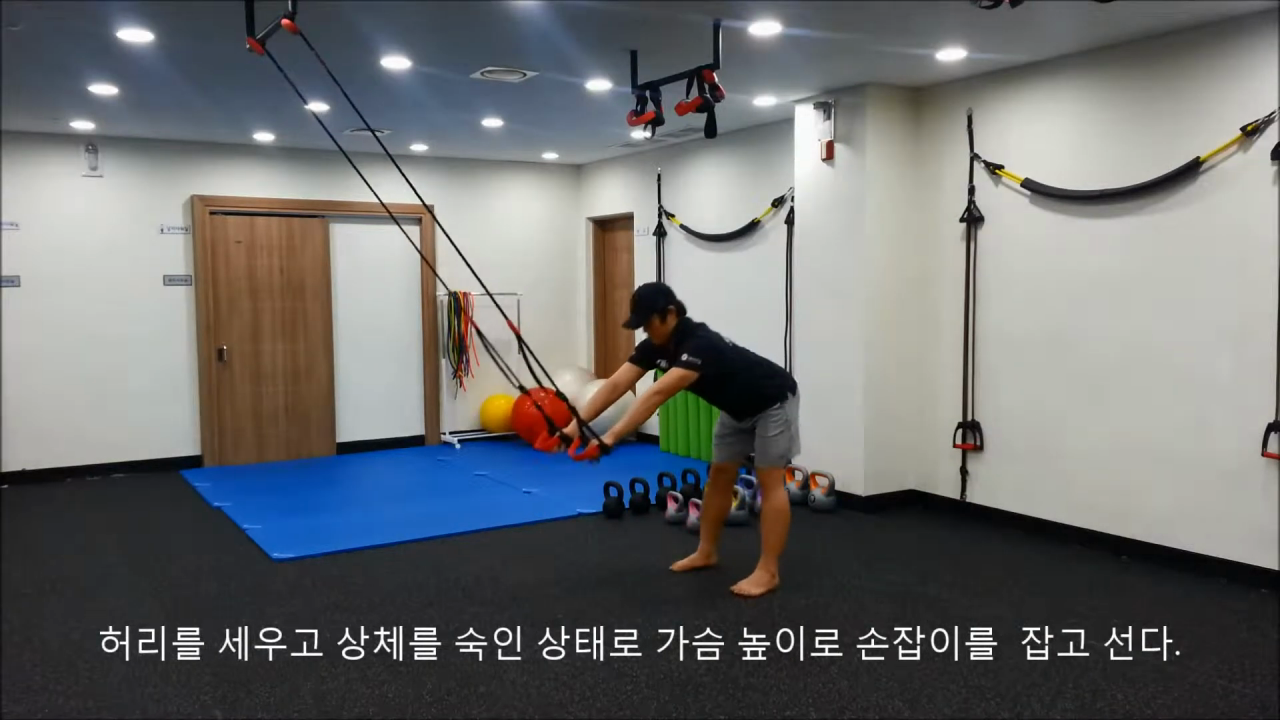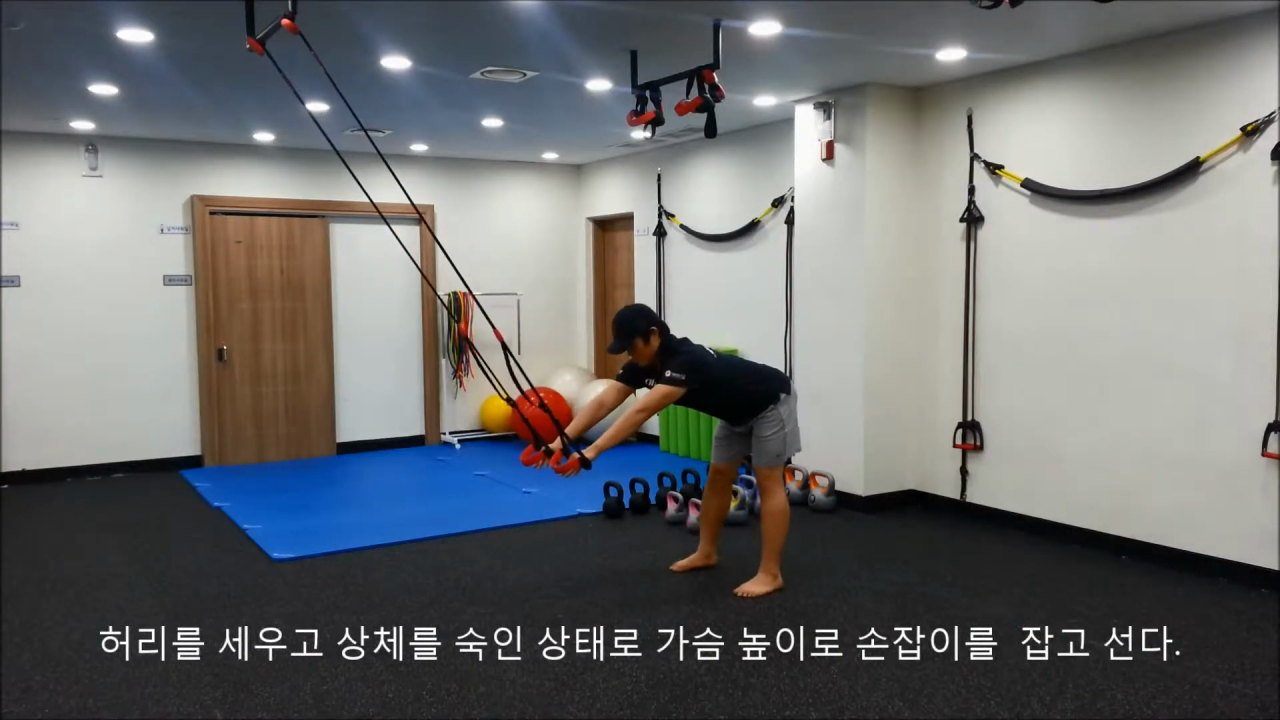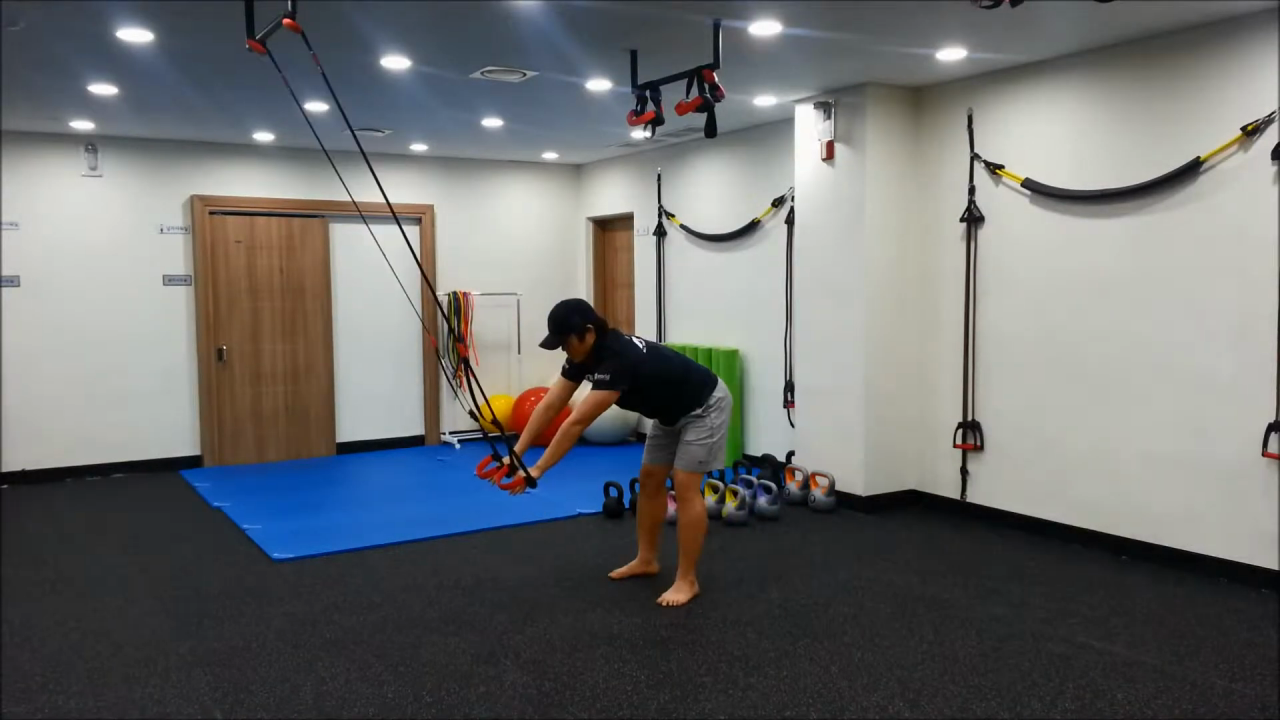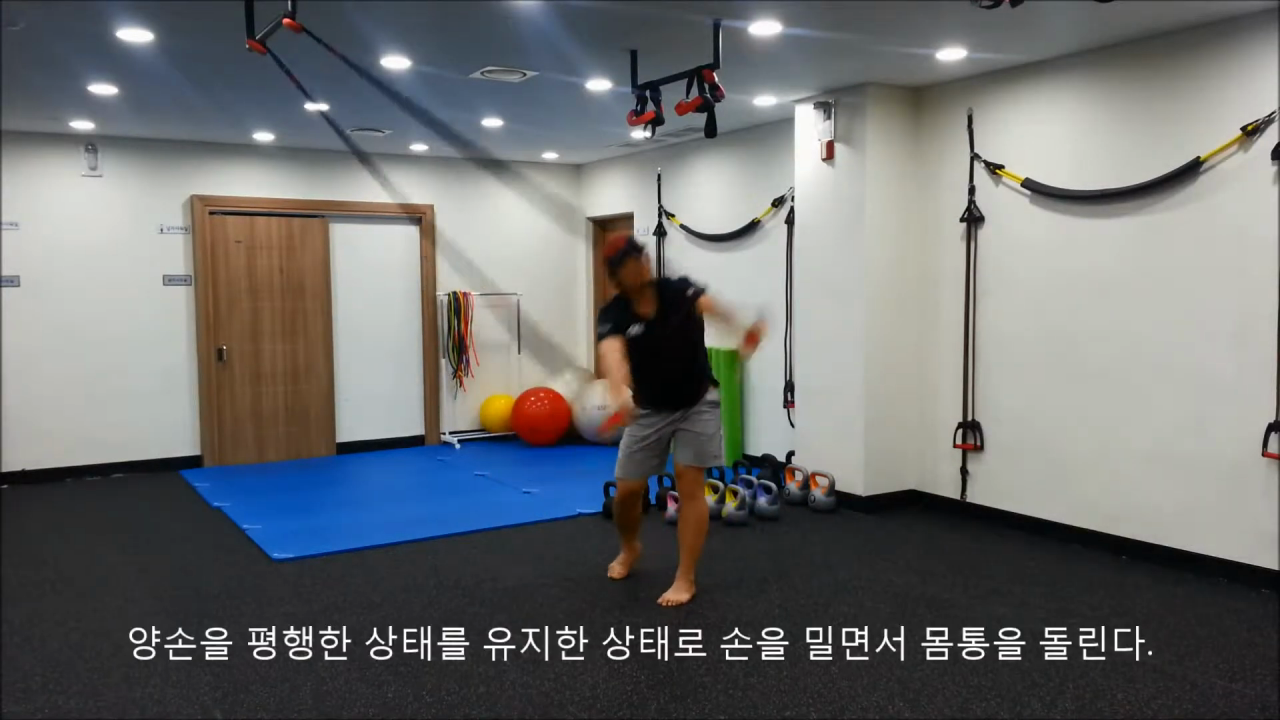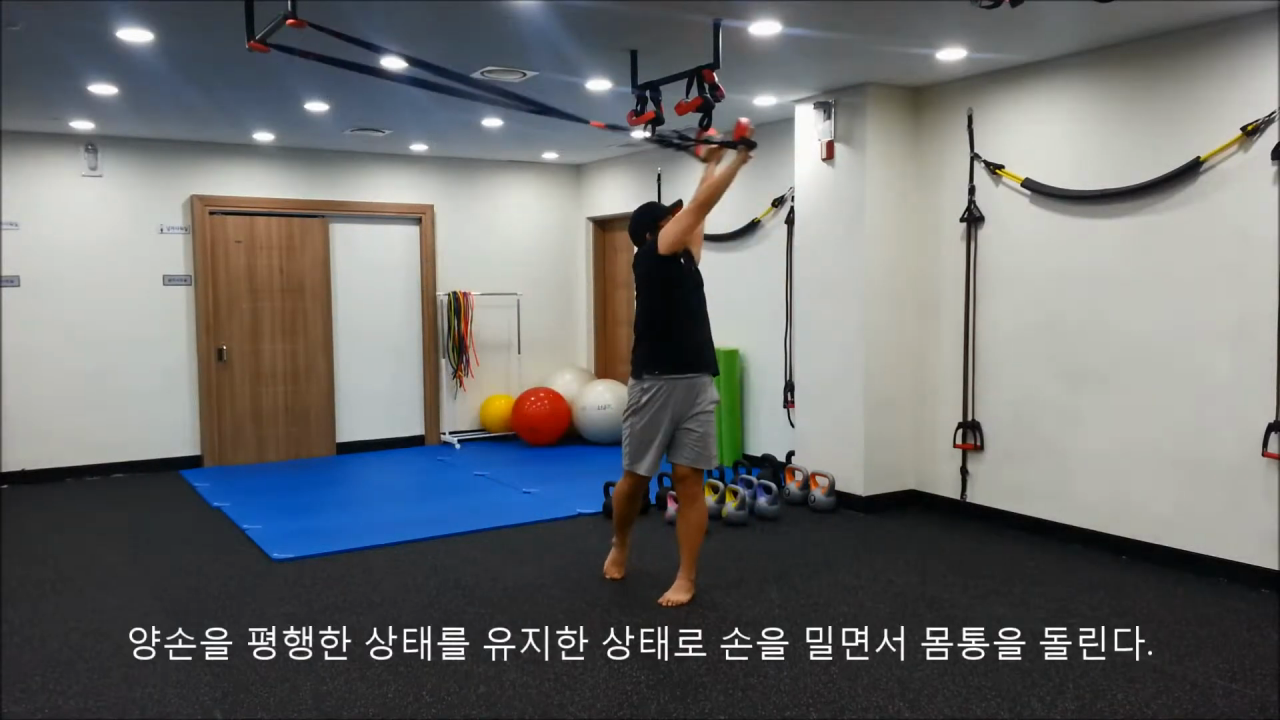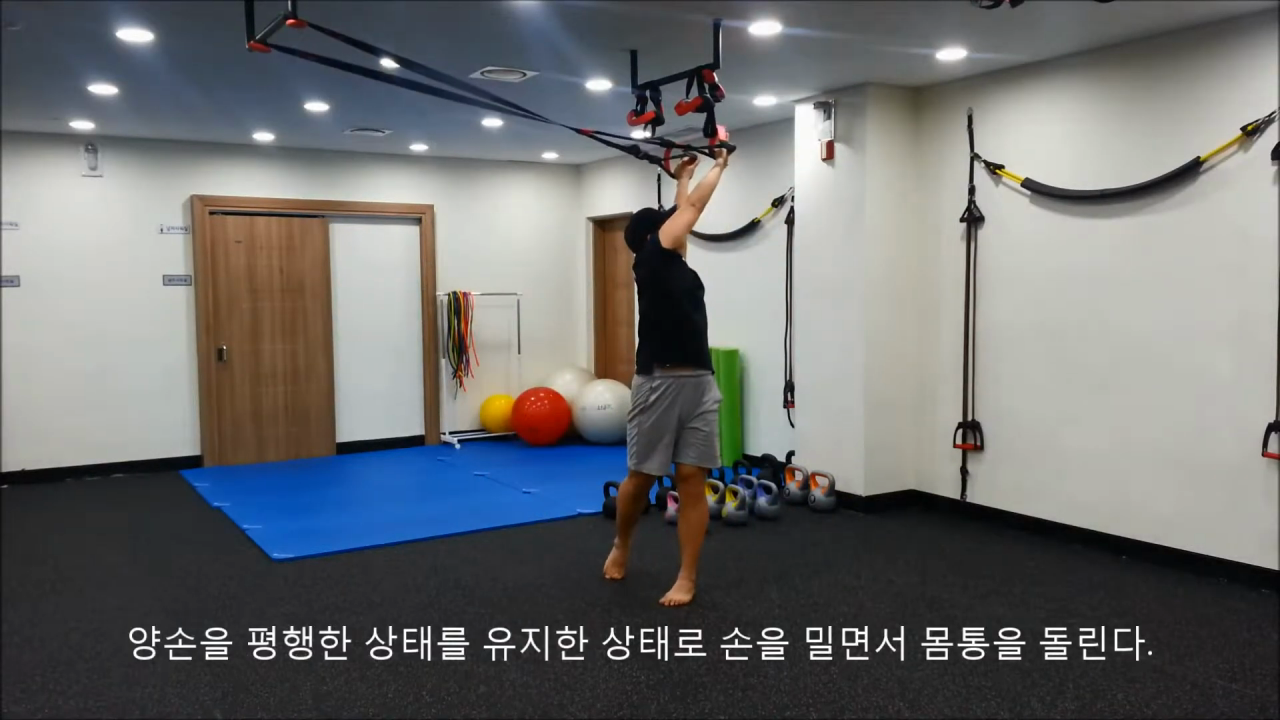
dt=0.5s
person 1, frame 1
left shoulder: (701, 343)
right shoulder: (656, 346)
left elbow: (658, 395)
right elbow: (617, 385)
left wrist: (612, 436)
right wrist: (576, 425)
left hip: (773, 401)
right hip: (738, 408)
left knee: (769, 480)
right knee: (720, 474)
left ankle: (767, 572)
right ankle: (706, 553)
person 1, frame 2
left shoulder: (686, 360)
right shoulder: (643, 365)
left elbow: (642, 412)
right elbow: (603, 403)
left wrist: (593, 451)
right wrist: (561, 441)
left hip: (771, 402)
right hip: (737, 411)
left knee: (767, 481)
right knee: (719, 476)
left ankle: (770, 574)
right ankle: (706, 553)
person 1, frame 3
left shoulder: (619, 359)
right shoulder: (583, 356)
left elbow: (577, 422)
right elbow: (550, 406)
left wrist: (537, 470)
right wrist: (515, 454)
left hip: (704, 406)
right hip: (671, 411)
left knee: (685, 486)
right knee: (649, 479)
left ankle: (687, 580)
right ankle: (646, 559)
person 1, frame 4
left shoulder: (679, 291)
right shoulder: (614, 314)
left elbow: (712, 307)
right elbow: (613, 358)
left wrist: (744, 329)
right wrist: (621, 399)
left hip: (697, 402)
right hip: (649, 409)
left knee: (690, 485)
right knee: (627, 489)
left ankle: (685, 579)
right ankle: (629, 547)
person 1, frame 5
left shoulder: (685, 260)
right shoulder: (649, 259)
left elbow: (699, 211)
right elbow: (697, 207)
left wrist: (714, 162)
right wrist: (735, 159)
left hip: (697, 386)
right hip: (655, 385)
left knee: (689, 480)
right knee: (635, 477)
left ankle: (686, 578)
right ankle: (619, 547)
person 1, frame 6
left shoulder: (674, 263)
right shoulder: (650, 258)
left elbow: (686, 212)
right elbow: (690, 209)
left wrist: (683, 176)
right wrist: (718, 165)
left hip: (700, 384)
right hip: (659, 383)
left knee: (692, 481)
right knee: (641, 475)
left ankle: (687, 578)
right ankle: (620, 547)
